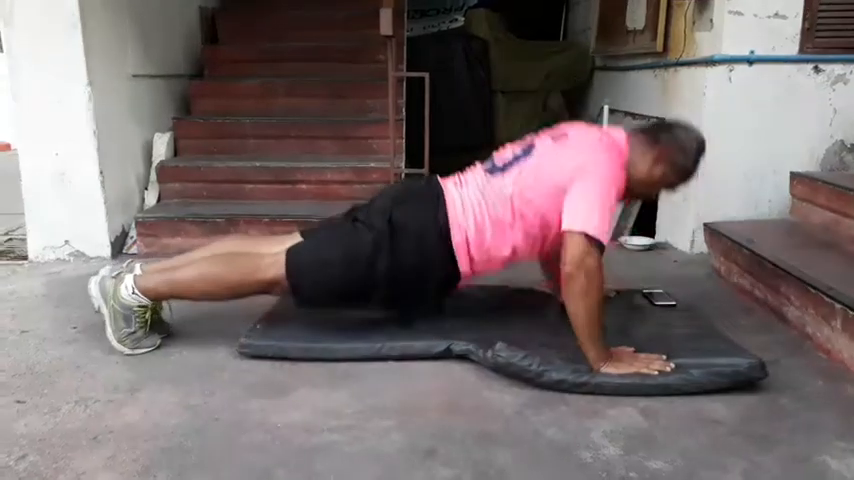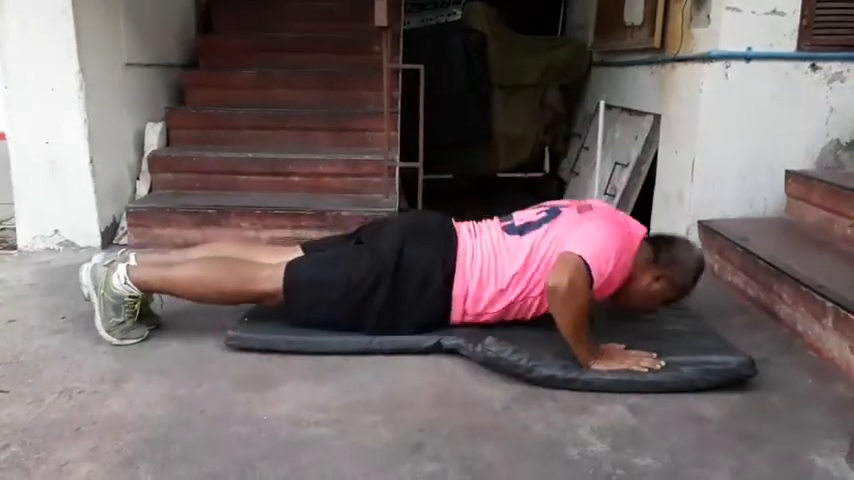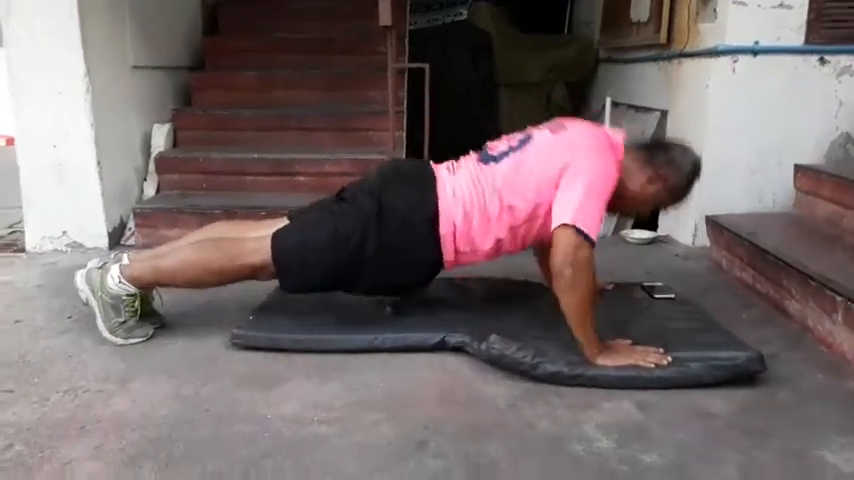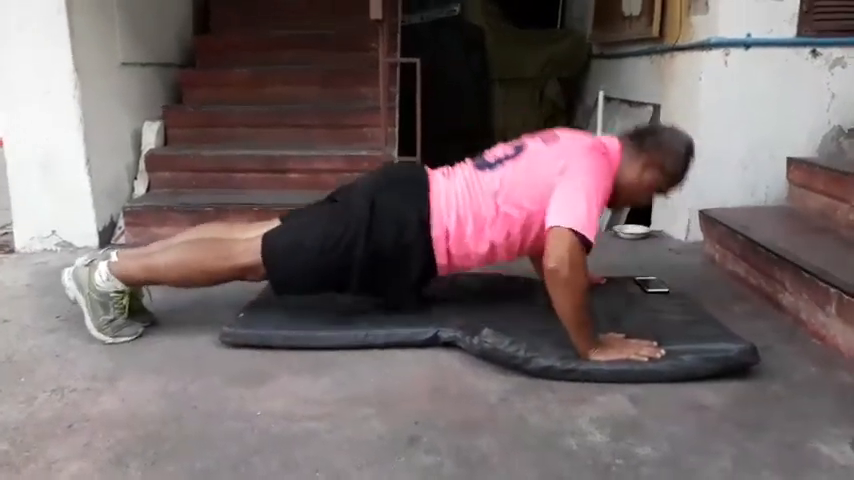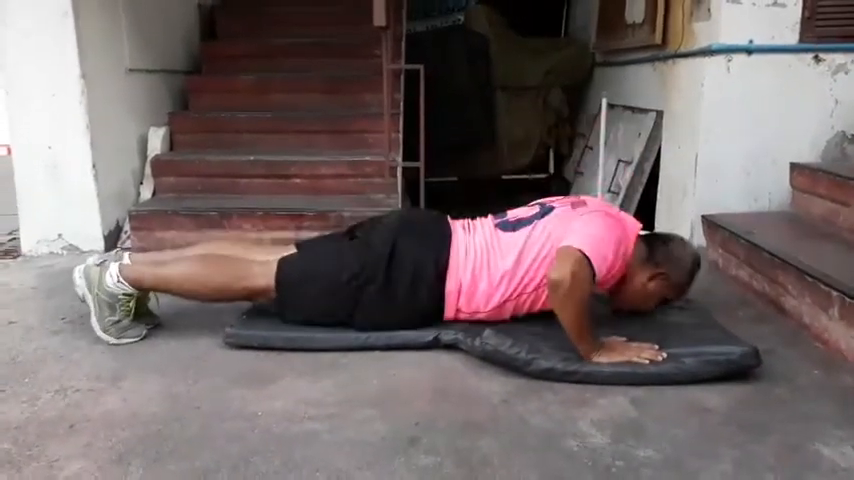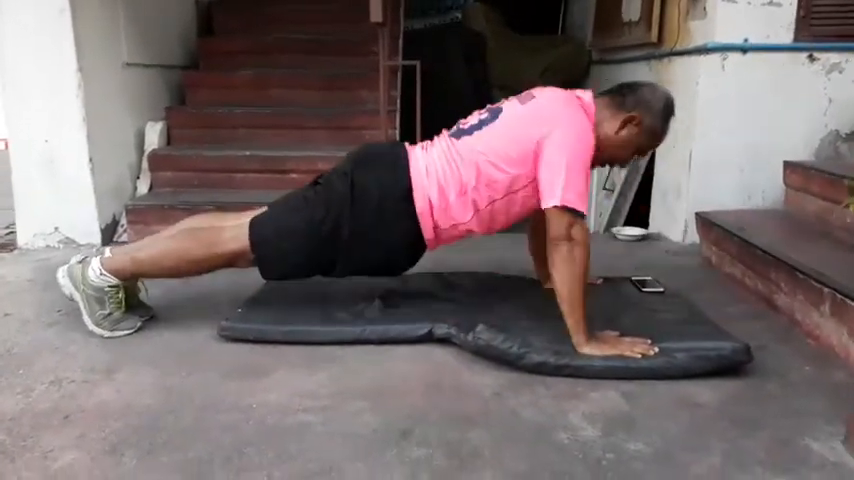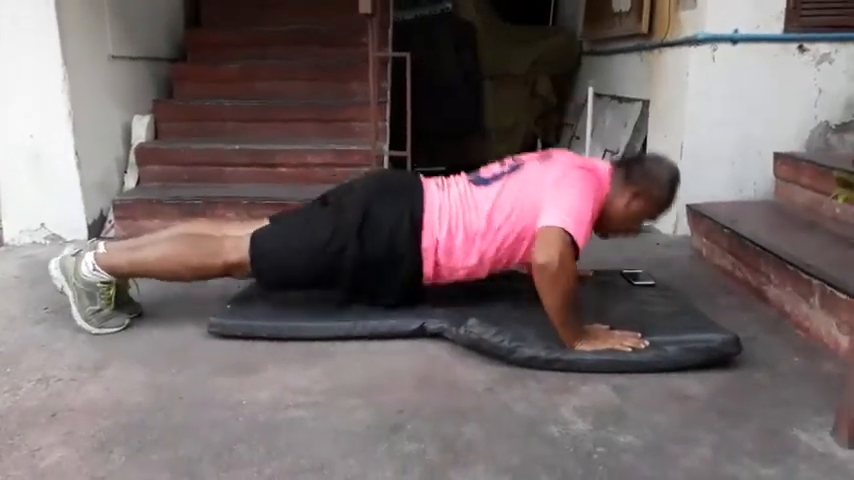
dt=0.7s
person 1, frame 1
left shoulder: (585, 139)
right shoulder: (605, 163)
left elbow: (552, 227)
right elbow: (581, 266)
left wrist: (562, 295)
right wrist: (600, 358)
left hip: (425, 208)
right hip: (423, 241)
left knee: (281, 251)
right knee: (277, 273)
left ankle: (138, 274)
right ankle: (136, 287)
person 1, frame 2
left shoulder: (601, 221)
right shoulder: (615, 241)
right elbow: (564, 281)
left wrist: (579, 300)
right wrist: (591, 355)
left hip: (428, 239)
right hip: (424, 279)
left knee: (277, 260)
right knee: (272, 283)
left ankle: (133, 263)
right ankle: (128, 277)
person 1, frame 3
left shoulder: (583, 140)
right shoulder: (598, 162)
left elbow: (544, 214)
right elbow: (569, 257)
left wrist: (566, 283)
right wrist: (598, 350)
left hip: (414, 192)
right hip: (409, 226)
left knee: (265, 237)
right knee: (261, 257)
left ankle: (129, 259)
right ankle: (122, 277)
person 1, frame 4
left shoulder: (578, 148)
right shoulder: (592, 167)
left elbow: (533, 221)
right elbow: (560, 261)
left wrist: (570, 276)
right wrist: (591, 346)
left hip: (408, 194)
right hip: (404, 230)
left knee: (257, 241)
right knee: (252, 258)
left ankle: (118, 258)
right ankle: (113, 274)
person 1, frame 5
left shoulder: (594, 215)
right shoulder: (610, 235)
right elbow: (564, 276)
left wrist: (575, 299)
right wrist: (593, 348)
left hip: (424, 239)
right hip: (419, 274)
left knee: (275, 259)
right knee: (266, 280)
left ankle: (133, 265)
right ankle: (121, 274)
person 1, frame 6
left shoulder: (558, 108)
right shoulder: (574, 124)
left elbow: (535, 206)
right elbow: (567, 235)
left wrist: (546, 276)
right wrist: (585, 340)
left hip: (395, 177)
right hip: (391, 204)
left knee: (249, 230)
right knee: (243, 245)
left ankle: (111, 261)
right ankle: (104, 270)
person 1, frame 7
left shoulder: (567, 166)
right shoulder: (584, 186)
right elbow: (549, 261)
left wrist: (563, 283)
right wrist: (575, 335)
left hip: (399, 204)
right hip: (394, 238)
left knee: (248, 235)
right knee: (241, 255)
left ankle: (103, 252)
right ankle: (97, 265)
